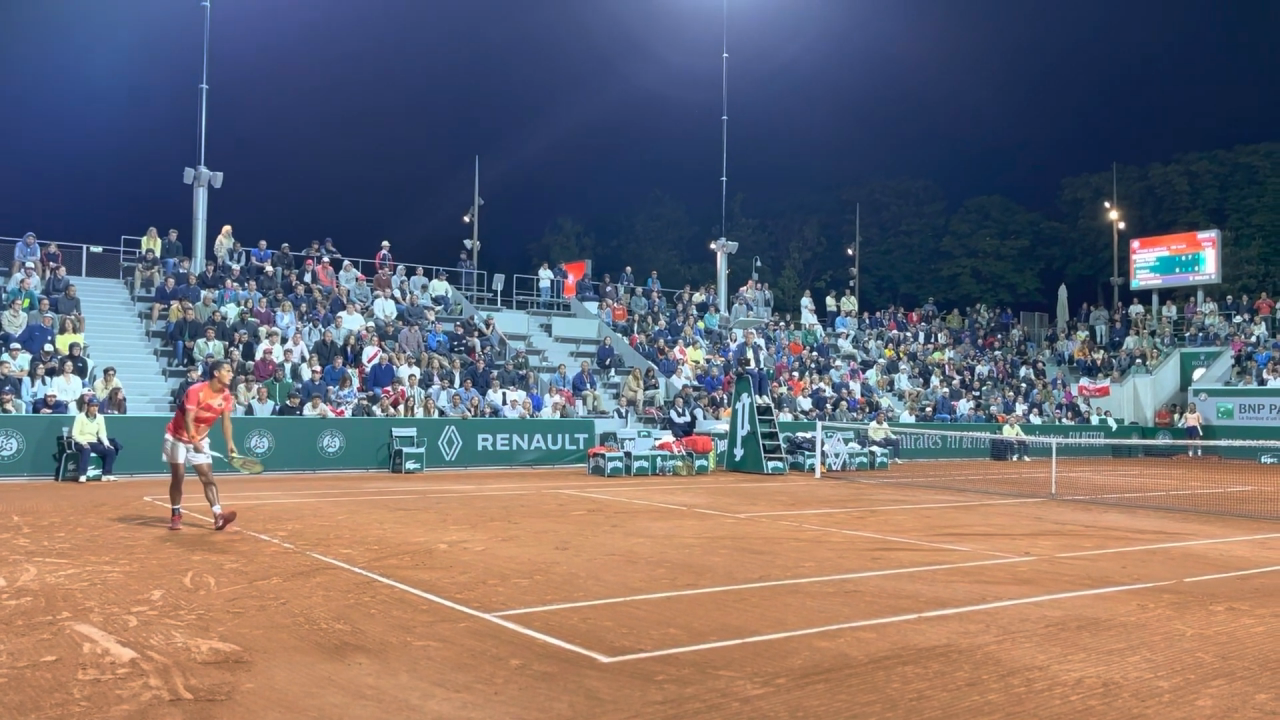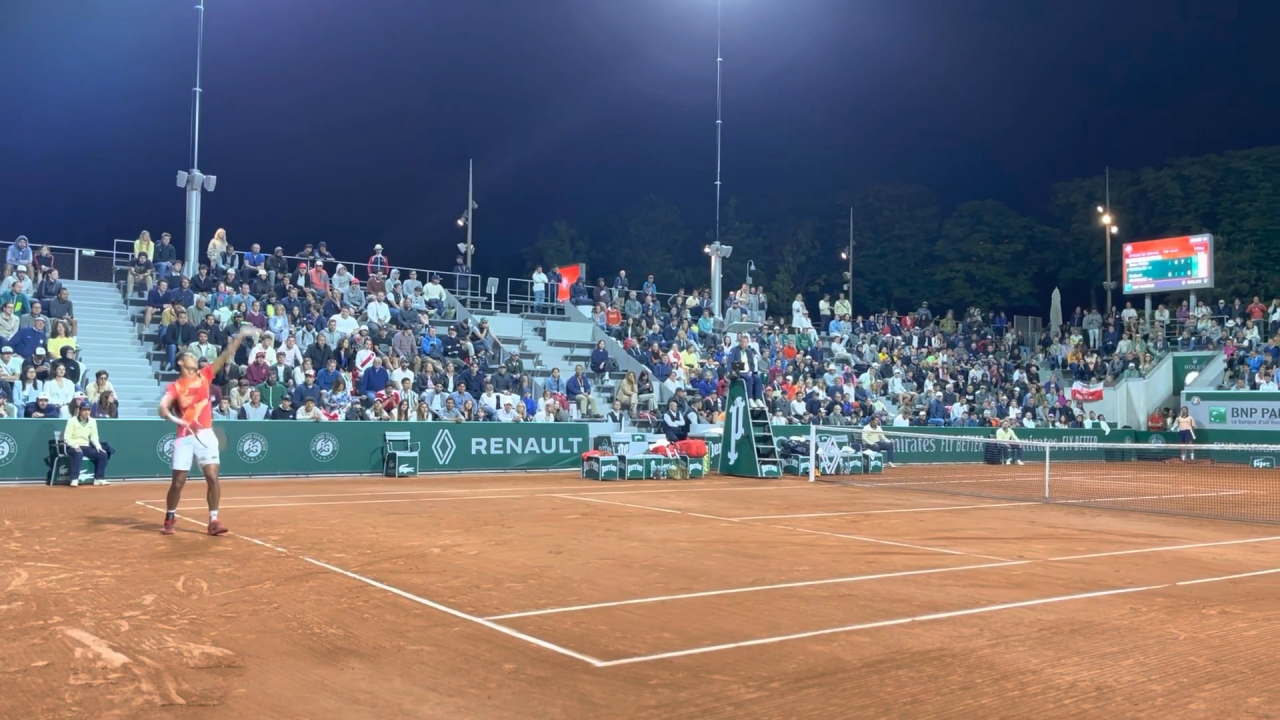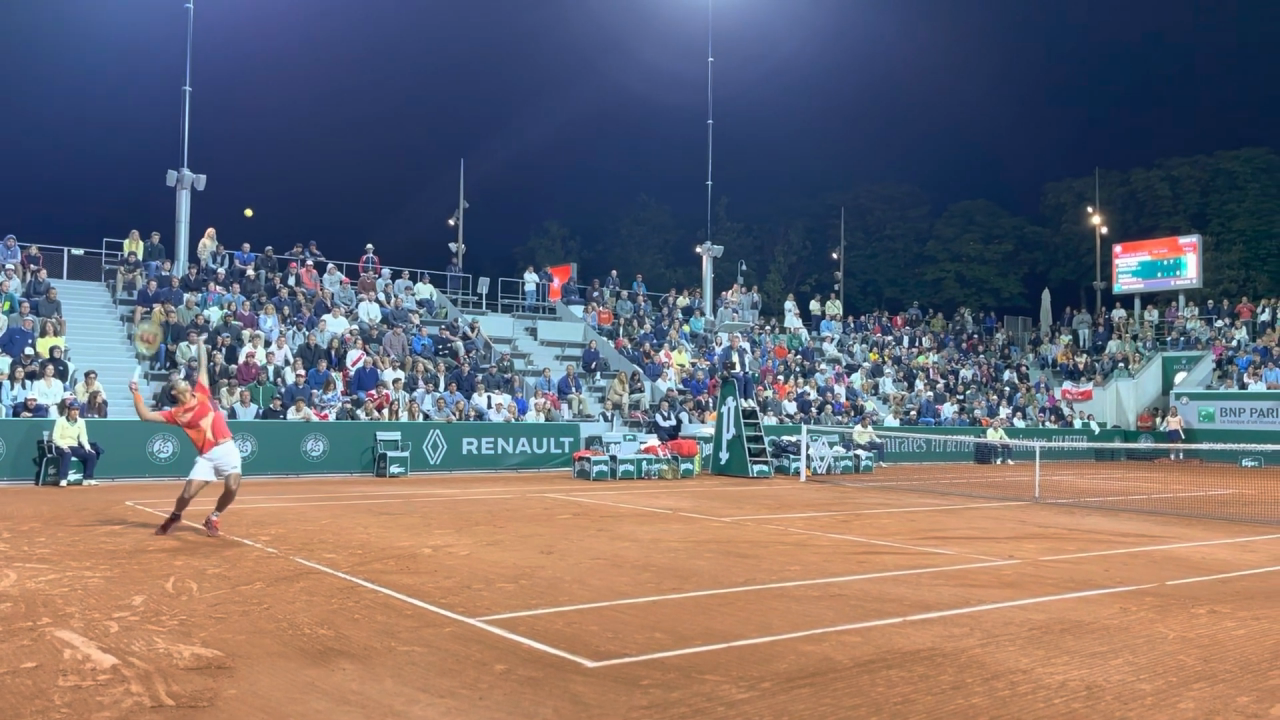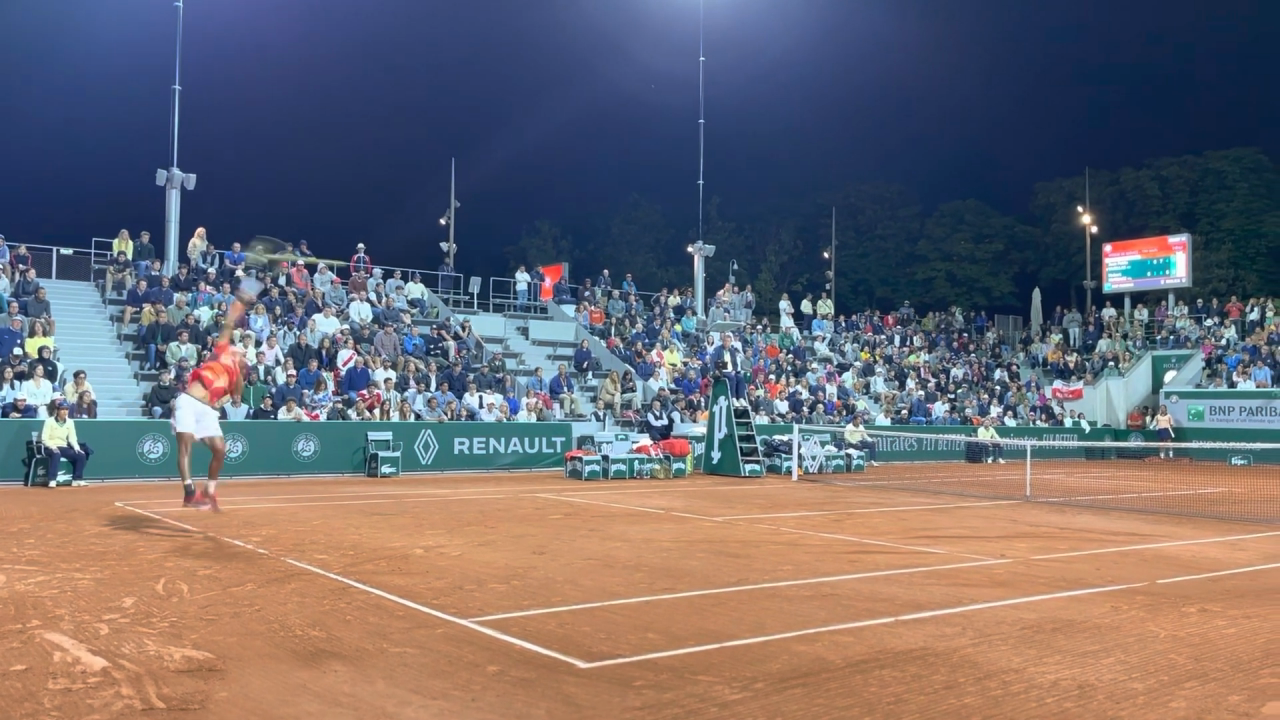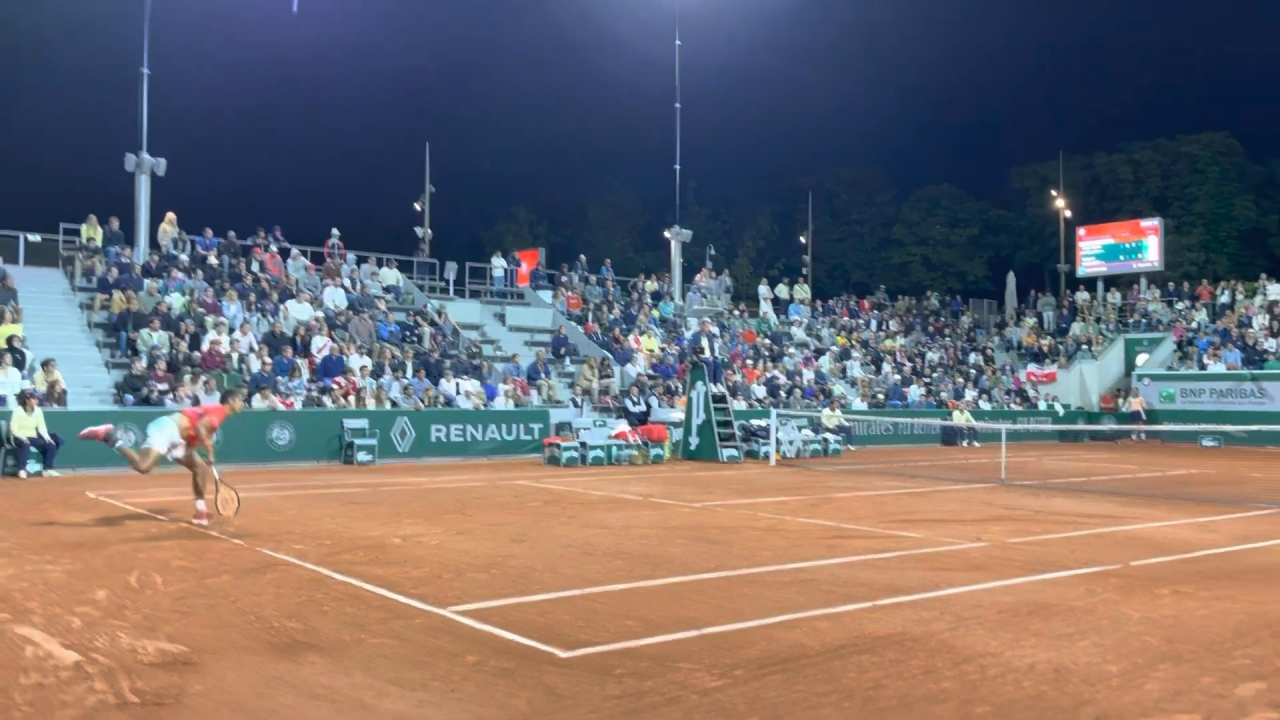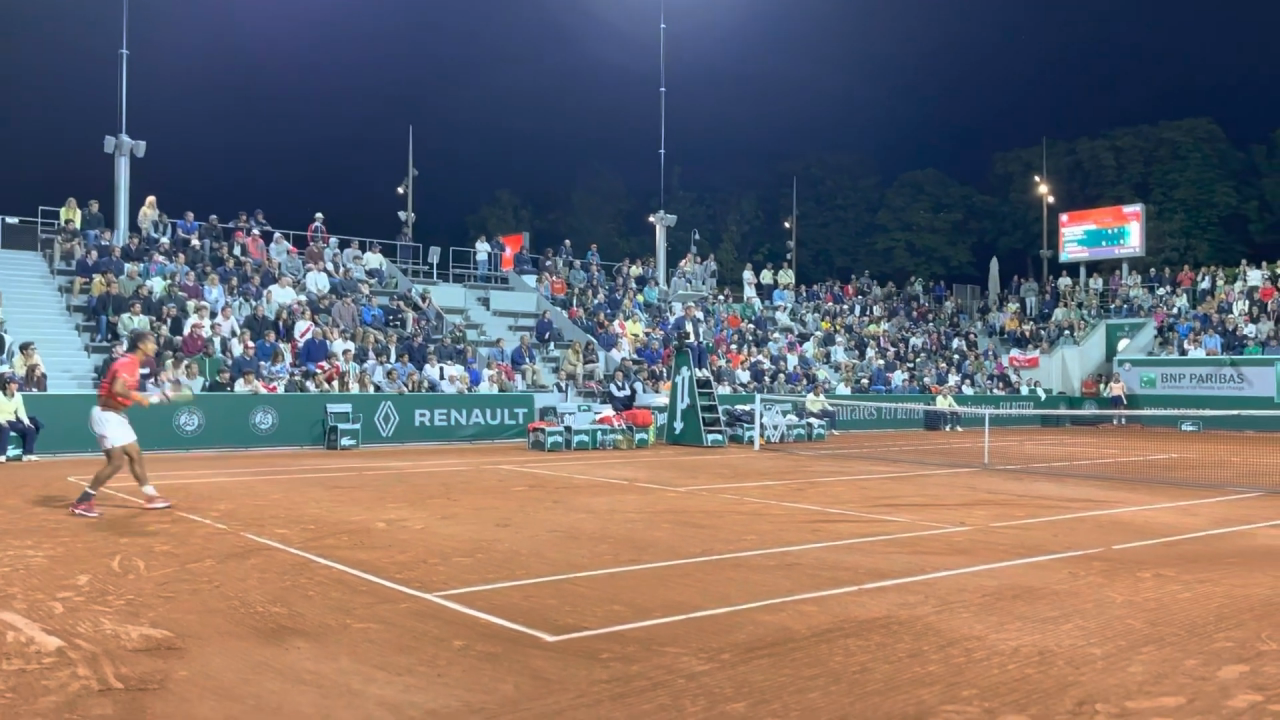
dt=0.4s
person 1, frame 1
left shoulder: (225, 395)
right shoulder: (195, 391)
left elbow: (226, 421)
right elbow: (188, 419)
left wrist: (230, 443)
right wrist: (194, 441)
left hip: (200, 440)
right hip: (177, 438)
left knee: (207, 476)
right knee: (178, 477)
left ankle: (218, 515)
right ankle: (176, 516)
person 1, frame 2
left shoulder: (204, 375)
right shoulder: (175, 387)
left elbow: (225, 357)
right elbow: (163, 405)
left wrist: (239, 337)
right wrist: (168, 414)
left hip: (206, 436)
right hip: (185, 438)
left knee: (213, 478)
right knee: (178, 482)
left ankle: (214, 521)
right ankle: (169, 519)
person 1, frame 3
left shoulder: (201, 393)
right shoulder: (175, 413)
left elbow: (202, 367)
right elbow: (146, 416)
left wrist: (201, 344)
right wrist: (136, 393)
left hip: (227, 449)
right hip: (206, 456)
left knee: (232, 488)
right knee: (188, 494)
left ankle: (212, 519)
right ankle: (173, 519)
person 1, frame 4
left shoulder: (234, 378)
right shoulder: (223, 352)
left elbow: (236, 395)
right elbow: (228, 324)
right wrist: (240, 303)
left hip: (206, 410)
right hip: (187, 403)
left knee: (219, 450)
right knee: (184, 448)
left ankle: (209, 492)
right ankle: (190, 494)
person 1, frame 5
left shoulder: (214, 410)
right shoulder: (220, 410)
right elbow: (201, 428)
right wrist: (209, 450)
left hip: (179, 437)
right hip: (169, 428)
left knee: (201, 468)
right knee: (143, 466)
left ankle: (201, 512)
right ankle: (108, 435)
person 1, frame 6
left shoulder: (133, 363)
right shoulder: (127, 363)
right elbow: (117, 389)
left wrist: (149, 398)
right wrist: (140, 399)
left hip: (117, 416)
right hip: (106, 415)
left knee: (136, 455)
right knee: (116, 462)
left ankle: (151, 496)
right ankle: (83, 501)
